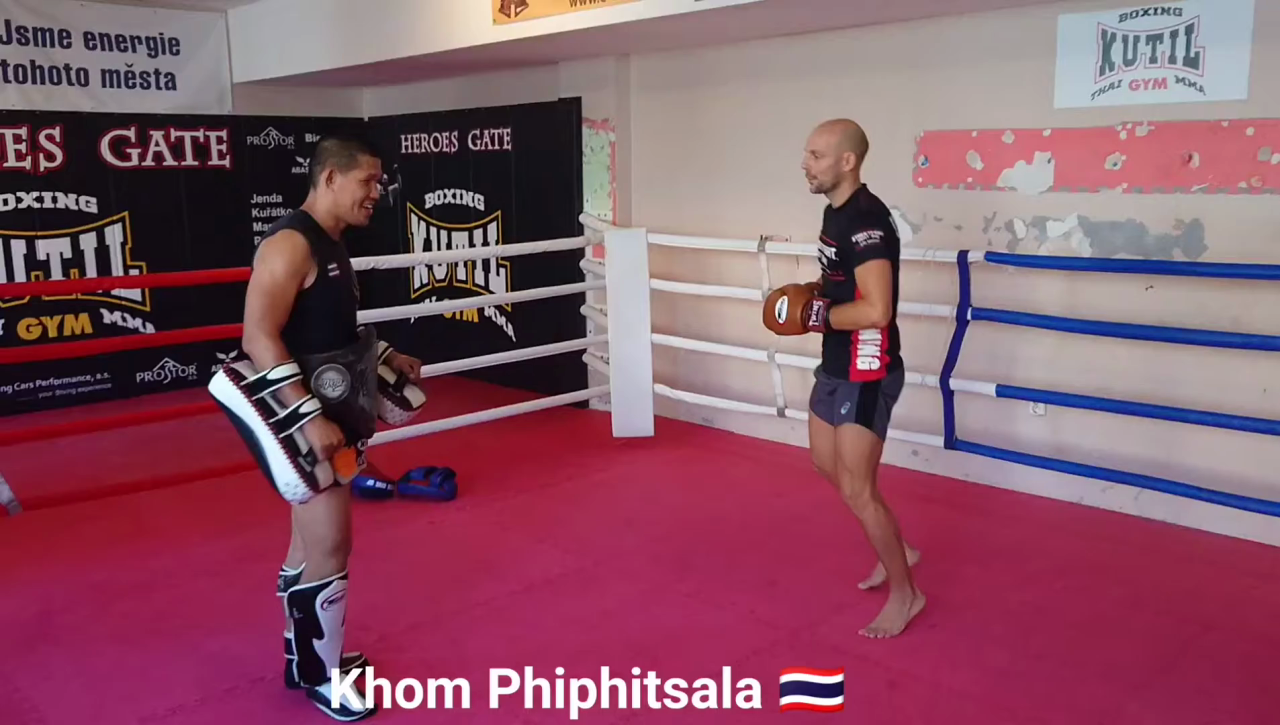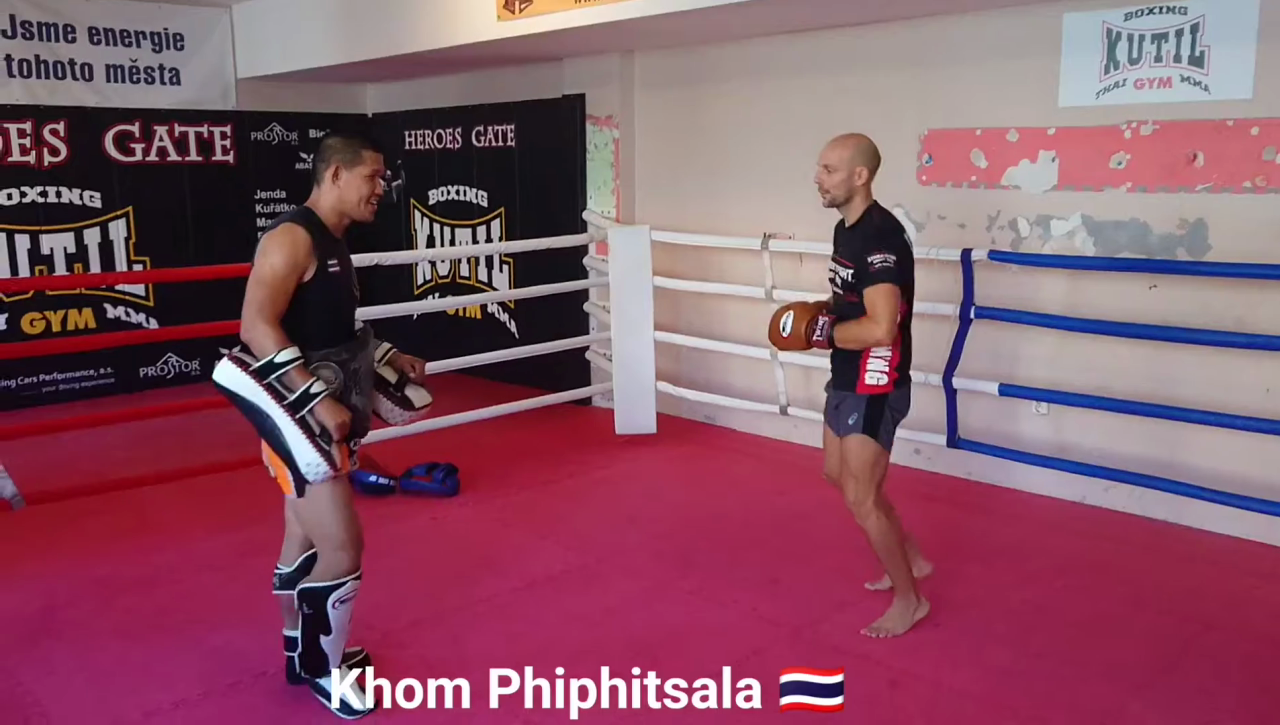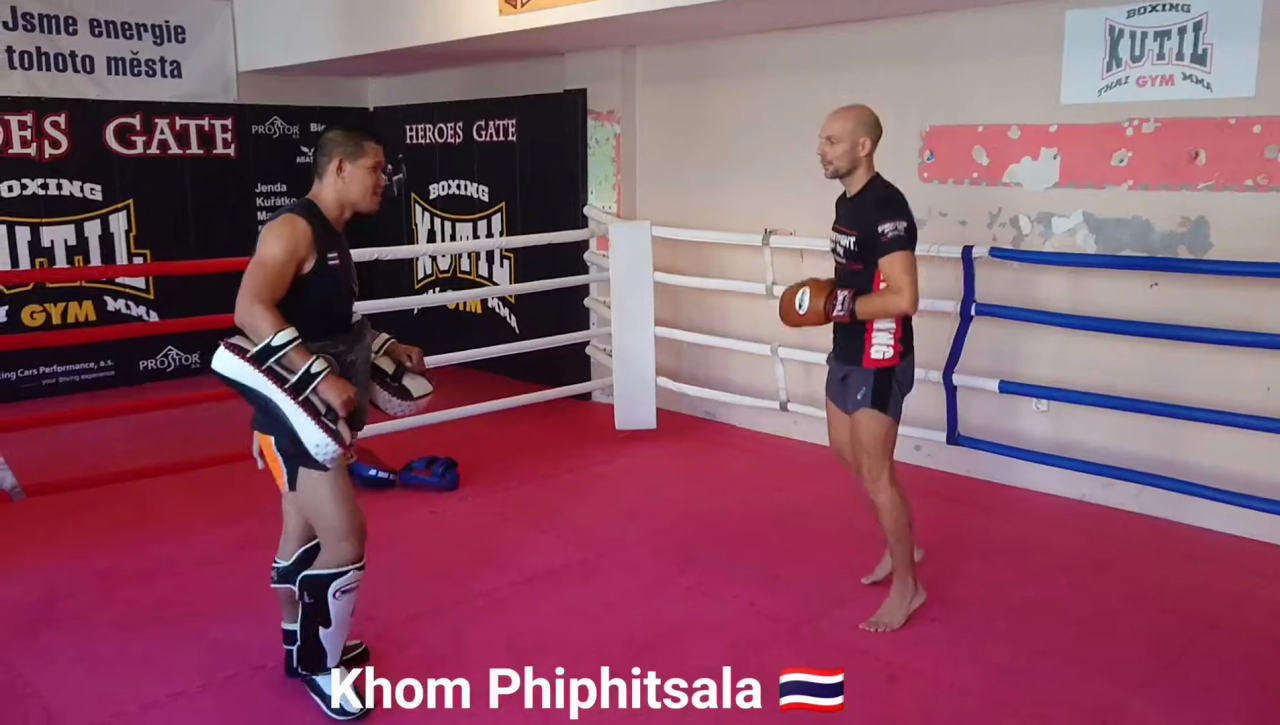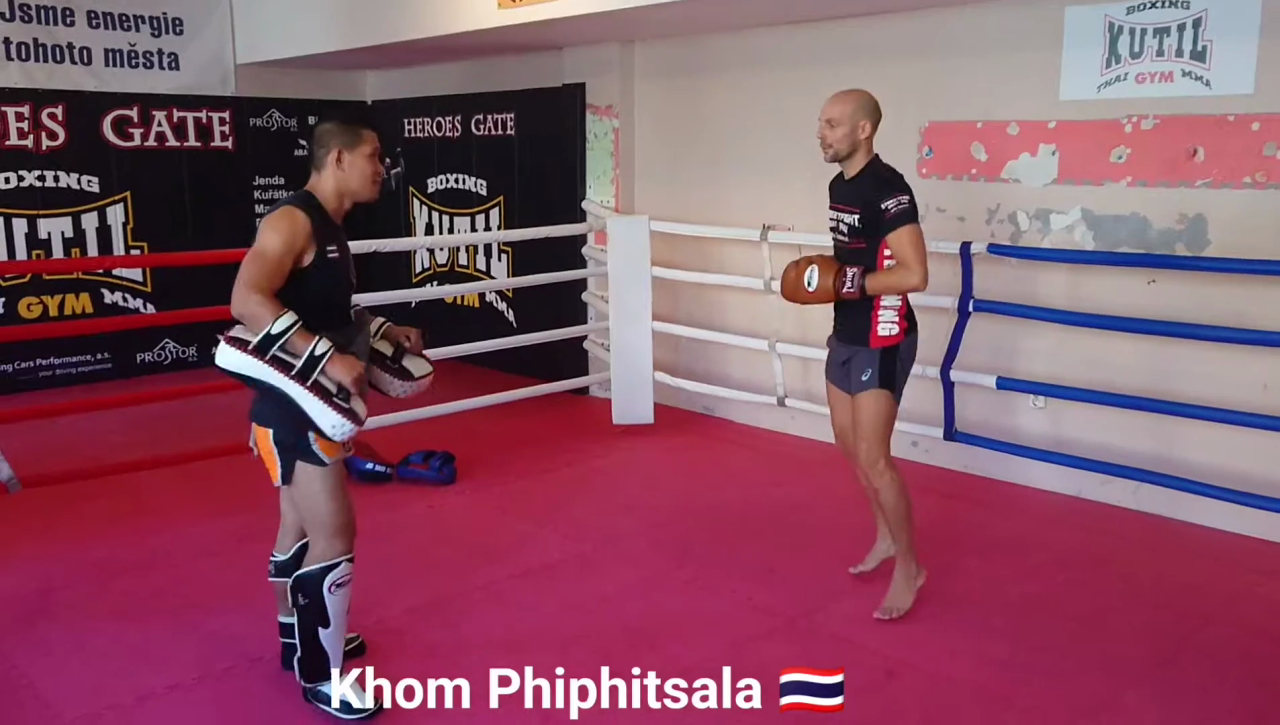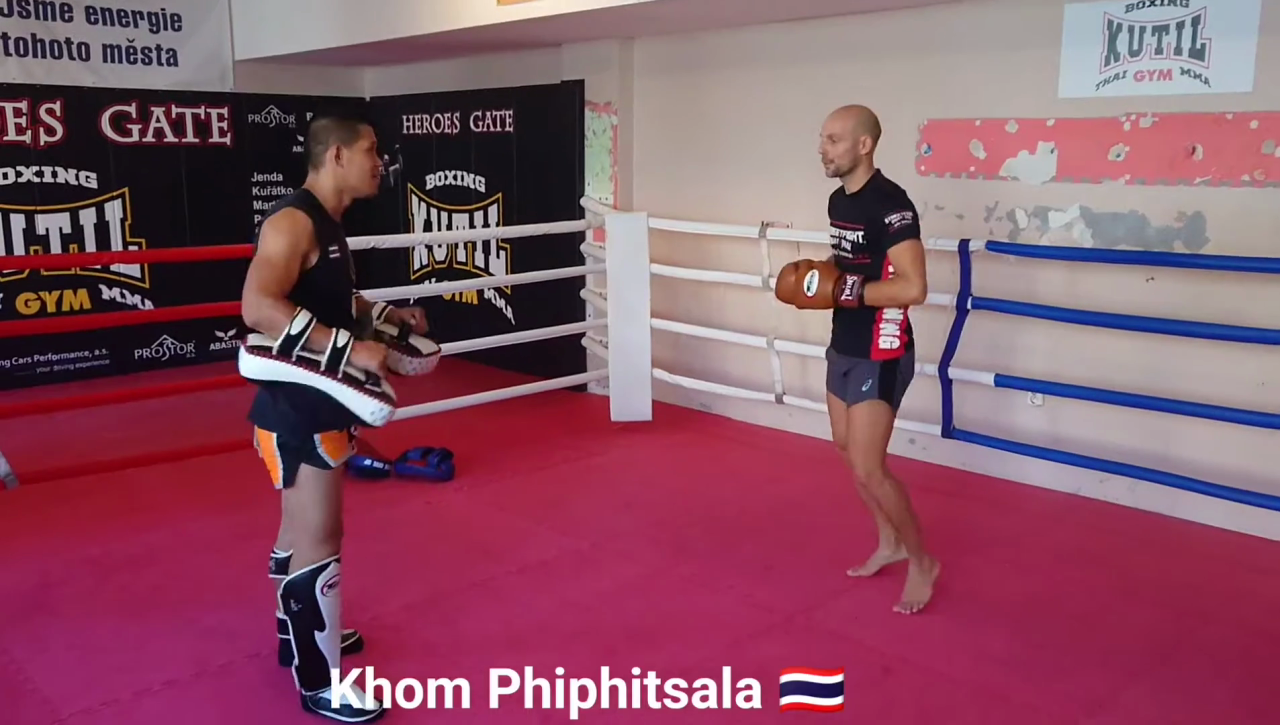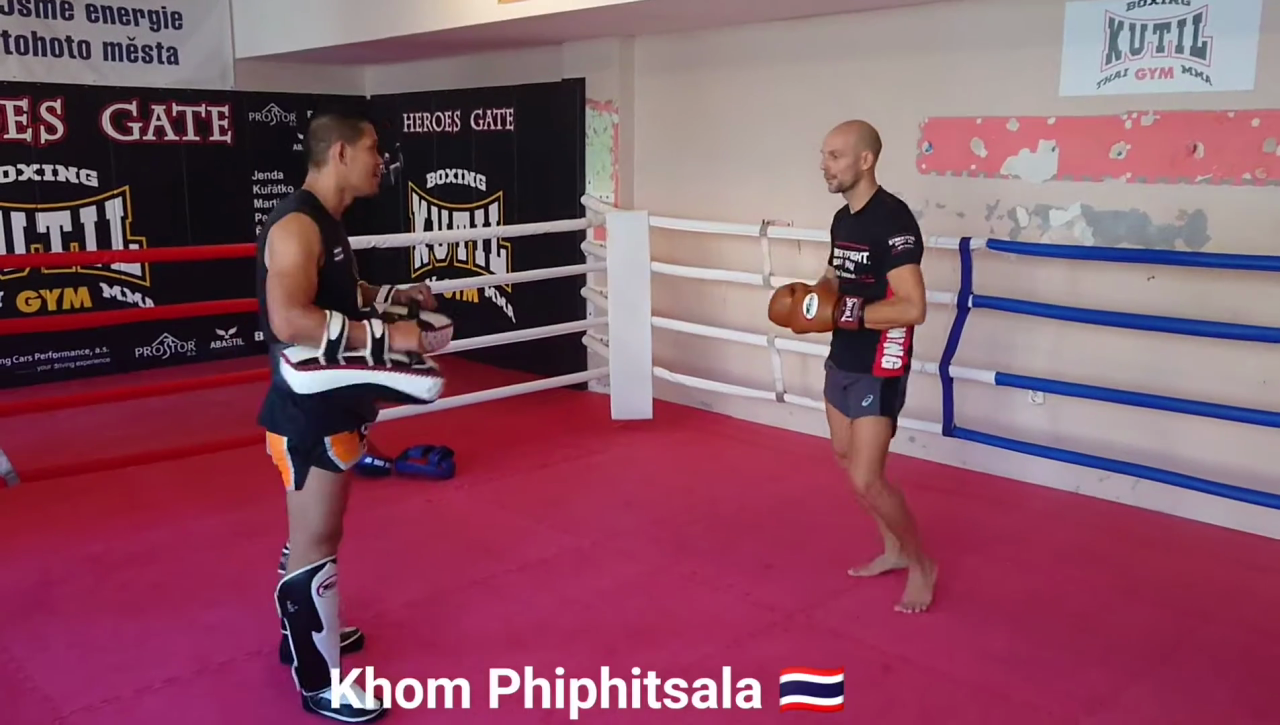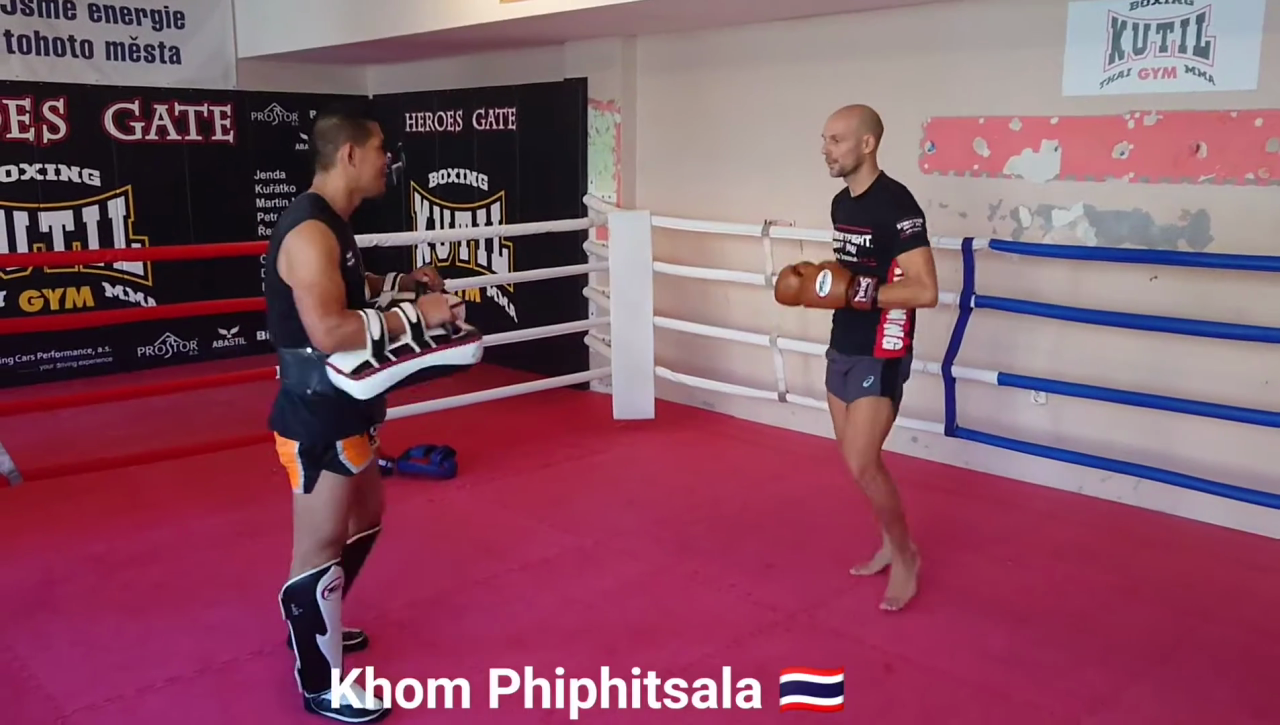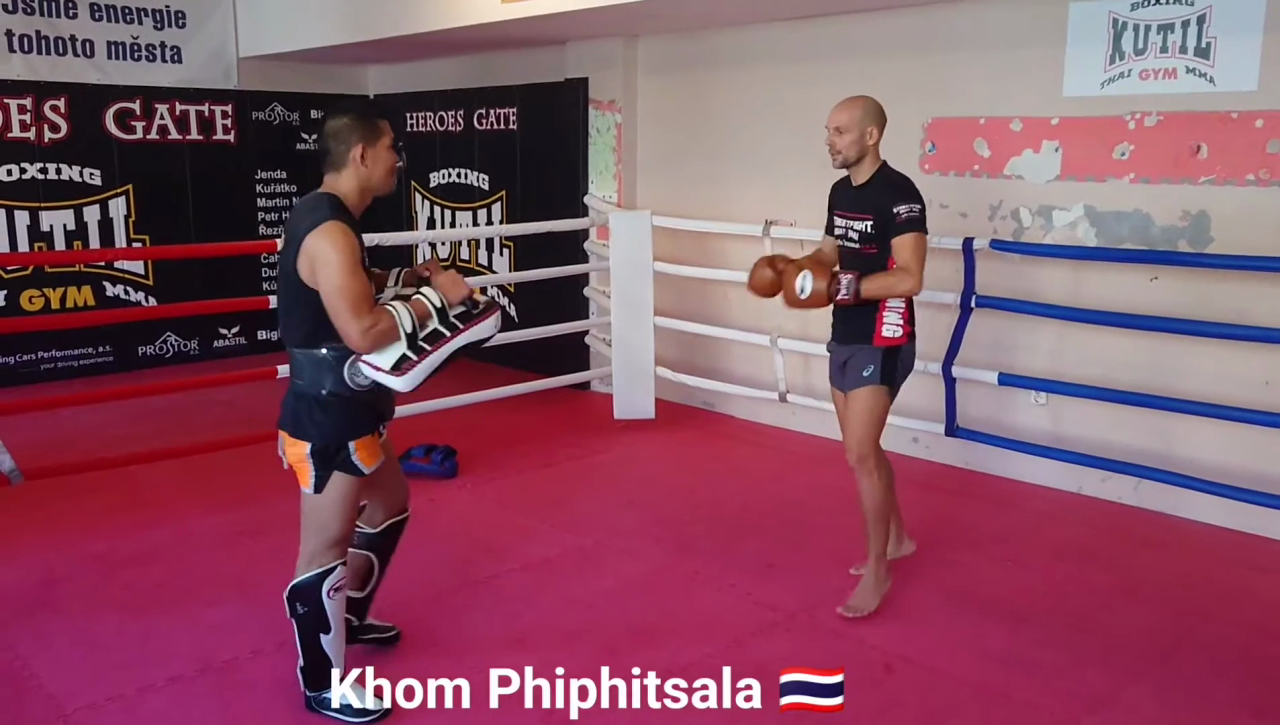
dt=0.1s
person 1, frame 1
left shoulder: (332, 246)
right shoulder: (290, 243)
right elbow: (260, 338)
left wrist: (386, 358)
right wrist: (309, 416)
left hip: (334, 421)
right hip: (303, 430)
left knee: (310, 545)
right knee: (327, 552)
left ankle: (306, 656)
right ankle: (319, 675)
person 1, frame 2
left shoulder: (333, 242)
right shoulder: (291, 239)
right elbow: (257, 326)
left wrist: (389, 359)
right wrist: (320, 399)
left hip: (326, 418)
right hip: (306, 420)
left knee: (306, 541)
right knee: (342, 551)
left ankle: (306, 652)
right ankle: (322, 670)
person 1, frame 3
left shoulder: (331, 235)
right shoulder: (292, 229)
right elbow: (252, 310)
left wrist: (387, 349)
right wrist: (321, 377)
left knee: (304, 533)
right knee: (345, 541)
left ankle: (304, 645)
right ankle: (320, 670)
person 1, frame 4
left shoulder: (329, 227)
right shoulder: (290, 222)
right elbow: (248, 301)
left wrist: (384, 331)
right wrist: (328, 358)
left hip: (313, 406)
right hip: (294, 408)
left knee: (301, 527)
right knee: (334, 537)
left ankle: (299, 639)
right ankle: (322, 676)
person 1, frame 5
left shoulder: (325, 223)
right shoulder: (291, 222)
right elbow: (260, 307)
left wrist: (385, 314)
right wrist: (351, 348)
left hip: (318, 407)
right hip: (297, 412)
left knee: (302, 533)
right knee: (318, 543)
left ankle: (301, 634)
person 1, frame 6
left shoulder: (326, 221)
right shoulder: (297, 226)
right elbow: (291, 321)
left wrist: (393, 297)
right wrist: (385, 334)
left hip: (331, 406)
right hip: (309, 413)
left knee: (315, 531)
right knee: (315, 544)
left ankle: (305, 634)
person 1, frame 7
left shoulder: (326, 223)
right shoulder: (310, 232)
right elbow: (333, 332)
left wrist: (403, 282)
right wrist: (417, 315)
left hip: (337, 409)
right hip: (317, 416)
left knee: (364, 516)
right knee: (320, 546)
left ankle: (316, 628)
person 1, frame 8
left shoulder: (330, 218)
right shoulder: (329, 232)
right elbow: (365, 333)
left wrist: (410, 276)
right wrist: (434, 301)
left hip: (347, 407)
right hip: (329, 416)
left knee: (391, 502)
right knee: (327, 545)
left ankle: (347, 618)
person 2, frame 1
left shoulder: (867, 221)
right shoulder: (835, 214)
left elbow: (877, 309)
left wrist: (814, 316)
right wrist: (811, 296)
left hip: (865, 376)
right hip: (836, 369)
left knee: (857, 491)
right knee: (829, 465)
left ankle: (905, 593)
right ankle: (899, 551)
person 2, frame 2
left shoulder: (882, 239)
right shoulder: (846, 228)
left elbow: (882, 327)
left wrist: (818, 331)
right wrist: (818, 313)
left hip: (874, 389)
right hip: (846, 381)
left knee: (860, 499)
right knee: (839, 476)
left ankle: (908, 598)
right ankle: (909, 559)
person 2, frame 3
left shoulder: (886, 209)
right shoulder: (845, 203)
left elbow: (903, 298)
left wrist: (836, 307)
right wrist: (824, 295)
left hip: (879, 362)
right hip: (846, 355)
left knee: (873, 472)
right knee: (847, 456)
left ankle: (906, 585)
right ankle: (902, 546)
person 2, frame 4
left shoulder: (888, 188)
right shoulder: (840, 185)
left elbow: (915, 274)
left hip: (882, 342)
right hip: (846, 337)
left knee: (870, 456)
right knee: (849, 443)
left ankle: (908, 565)
right ankle: (889, 535)
person 2, frame 5
left shoulder: (891, 204)
right shoulder: (839, 202)
left elbow: (914, 285)
left wrist: (845, 291)
left hip: (881, 357)
right hip: (844, 349)
left knee: (867, 468)
right knee: (851, 455)
left ankle: (923, 563)
right ankle: (893, 544)
person 2, frame 6
left shoulder: (894, 221)
right shoulder: (843, 218)
left elbow: (912, 308)
left wrist: (843, 313)
right wrist: (808, 299)
left hip: (879, 371)
right hip: (842, 363)
left knee: (866, 481)
right knee: (851, 465)
left ankle: (921, 565)
right ankle: (895, 549)
person 2, frame 7
left shoulder: (896, 206)
right shoulder: (841, 202)
left elbow: (923, 291)
left wrist: (854, 291)
right wrist: (812, 278)
left hip: (882, 353)
right hip: (843, 347)
left knee: (859, 464)
right knee: (856, 456)
left ankle: (906, 558)
right ankle: (892, 544)
person 2, frame 8
left shoulder: (900, 194)
right shoulder: (840, 192)
left elbow: (909, 279)
left wrist: (835, 289)
right wrist: (792, 270)
left hip: (882, 343)
right hip: (844, 339)
left knee: (859, 453)
right knee: (862, 447)
left ankle: (877, 573)
right ankle: (896, 538)
